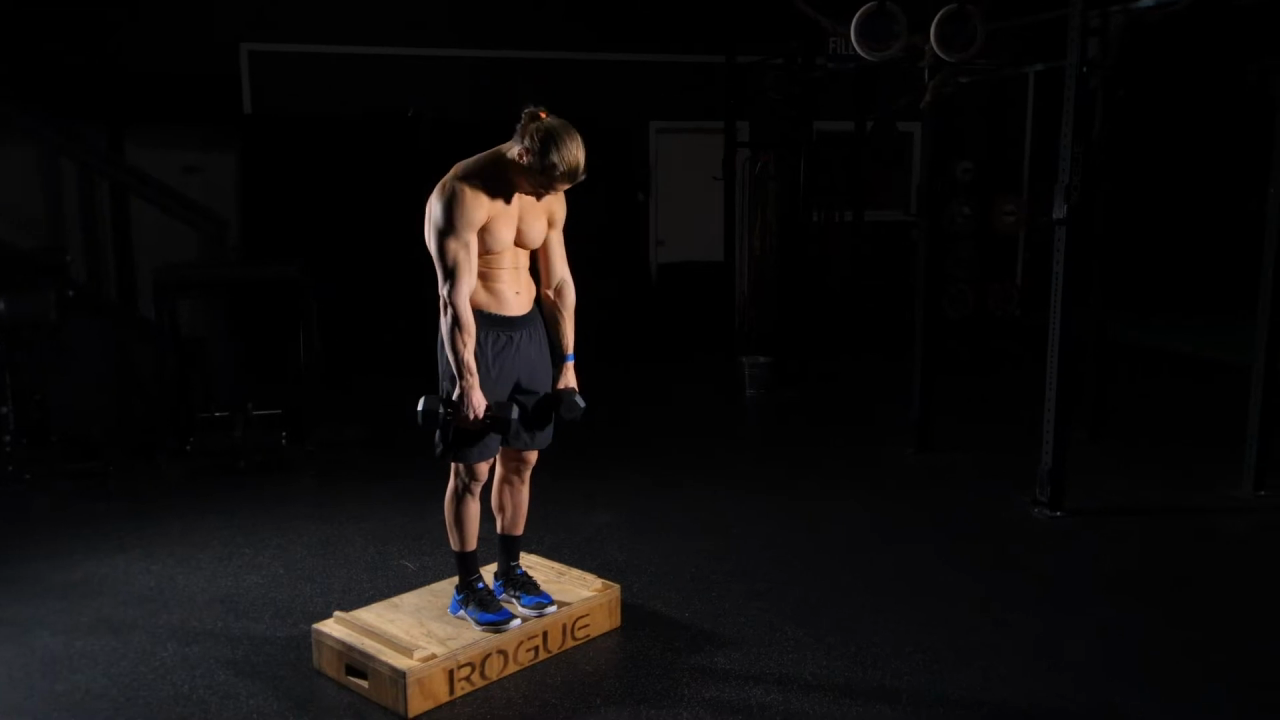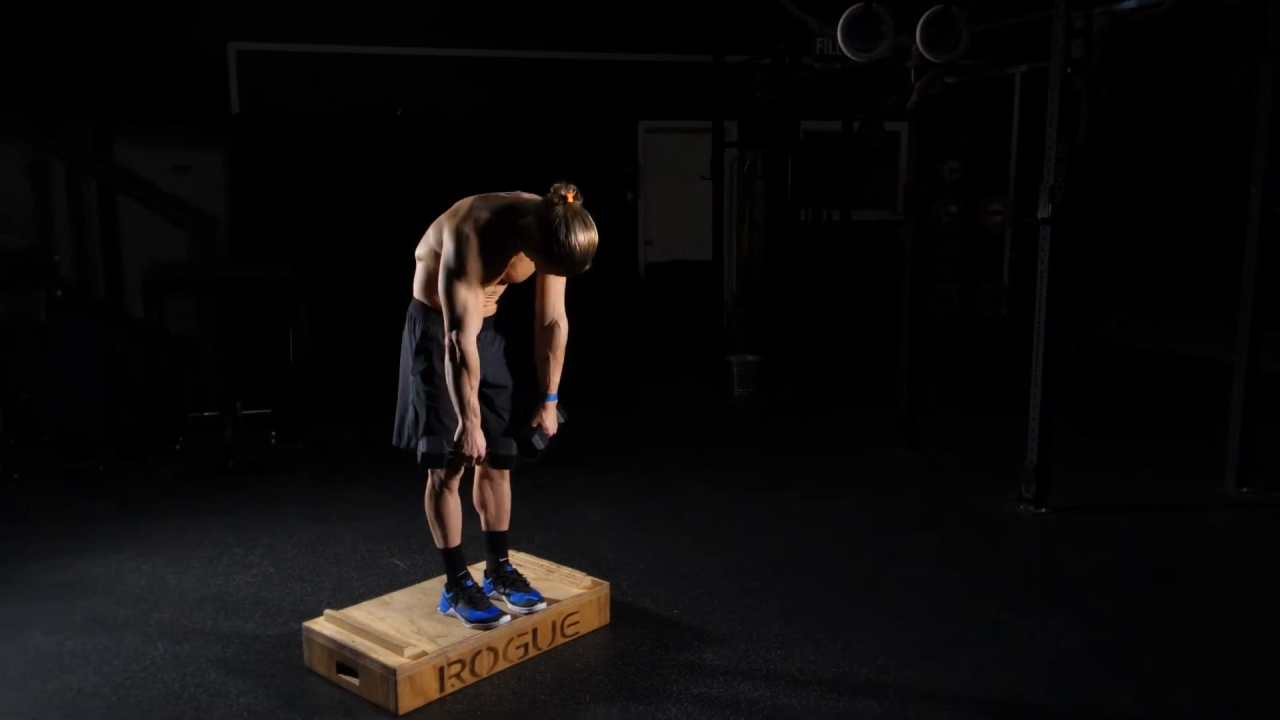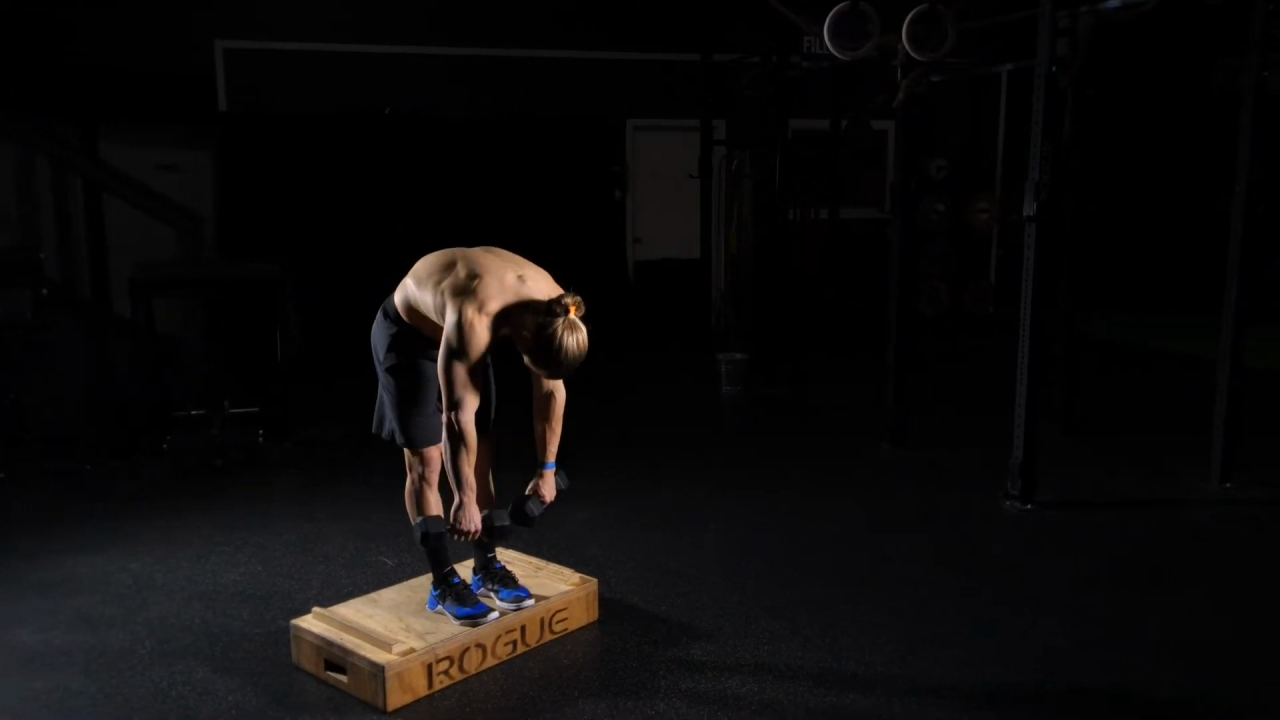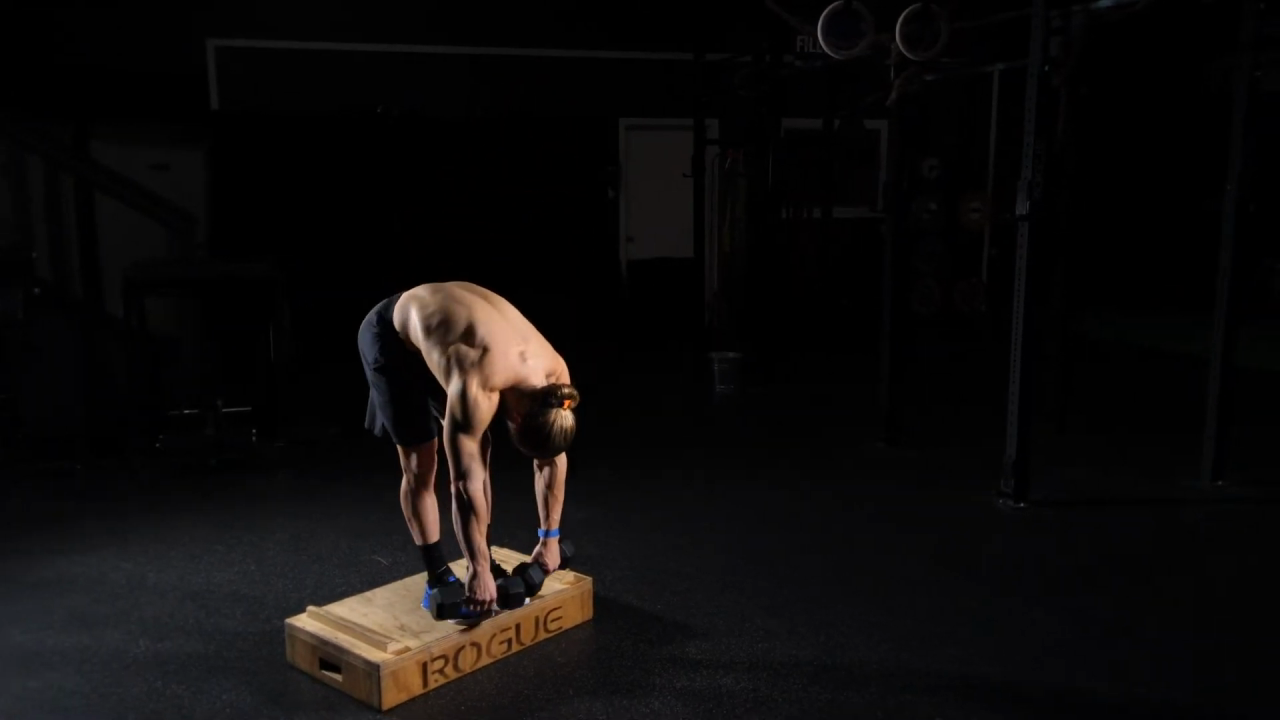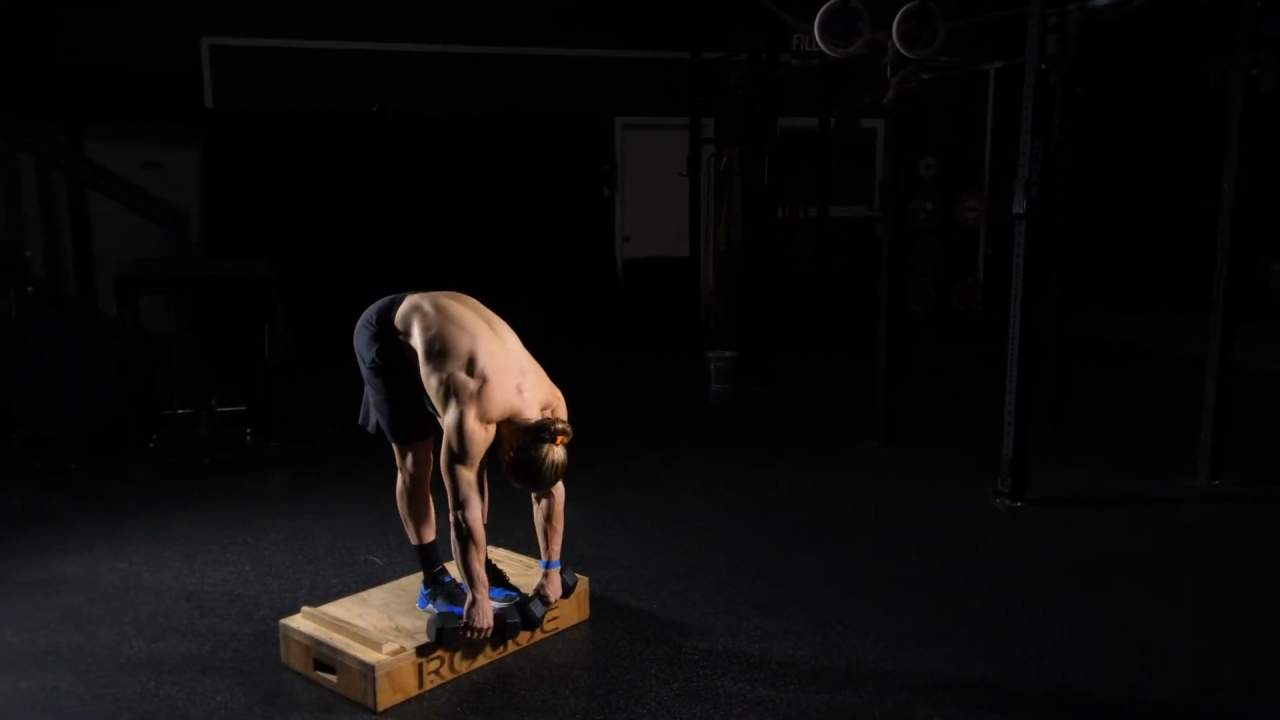
dt=1s
person 1, frame 1
left shoulder: (550, 197)
right shoulder: (462, 194)
left elbow: (558, 283)
right elbow: (455, 298)
left wrist: (567, 361)
right wrist: (468, 379)
left hip: (528, 332)
right hip: (478, 335)
left knee: (521, 460)
right knee: (472, 468)
left ankle: (510, 572)
right ankle: (468, 588)
person 1, frame 2
left shoulder: (552, 233)
right shoulder: (472, 235)
left elbow: (553, 323)
right elbow: (459, 339)
left wrist: (548, 401)
right wrist: (468, 422)
left hip: (491, 330)
right hip: (438, 330)
right knee: (450, 462)
left ankle: (499, 571)
right ankle: (457, 586)
person 1, frame 3
left shoulder: (555, 309)
right shoulder: (475, 317)
left elbow: (551, 389)
right elbow: (458, 415)
left wrist: (547, 469)
right wrist: (464, 499)
left hip: (456, 332)
right hip: (407, 334)
left knee: (480, 453)
right knee: (427, 461)
left ankle: (487, 568)
right ankle: (444, 584)
person 1, frame 4
left shoulder: (555, 373)
right shoulder: (477, 385)
left elbow: (553, 460)
right elbow: (465, 482)
left wrist: (550, 538)
right wrist: (478, 570)
left hip: (444, 324)
right hip: (392, 338)
left knee: (478, 451)
right knee: (421, 461)
left ankle: (485, 563)
right ankle: (439, 580)
person 1, frame 5
left shoulder: (551, 403)
right shoulder: (474, 415)
left elbow: (550, 490)
right elbow: (463, 511)
left wrist: (551, 570)
right wrist: (478, 597)
left hip: (443, 316)
right hip: (386, 333)
left knee: (471, 461)
right knee: (416, 461)
left ankle: (480, 566)
right ankle: (435, 583)
